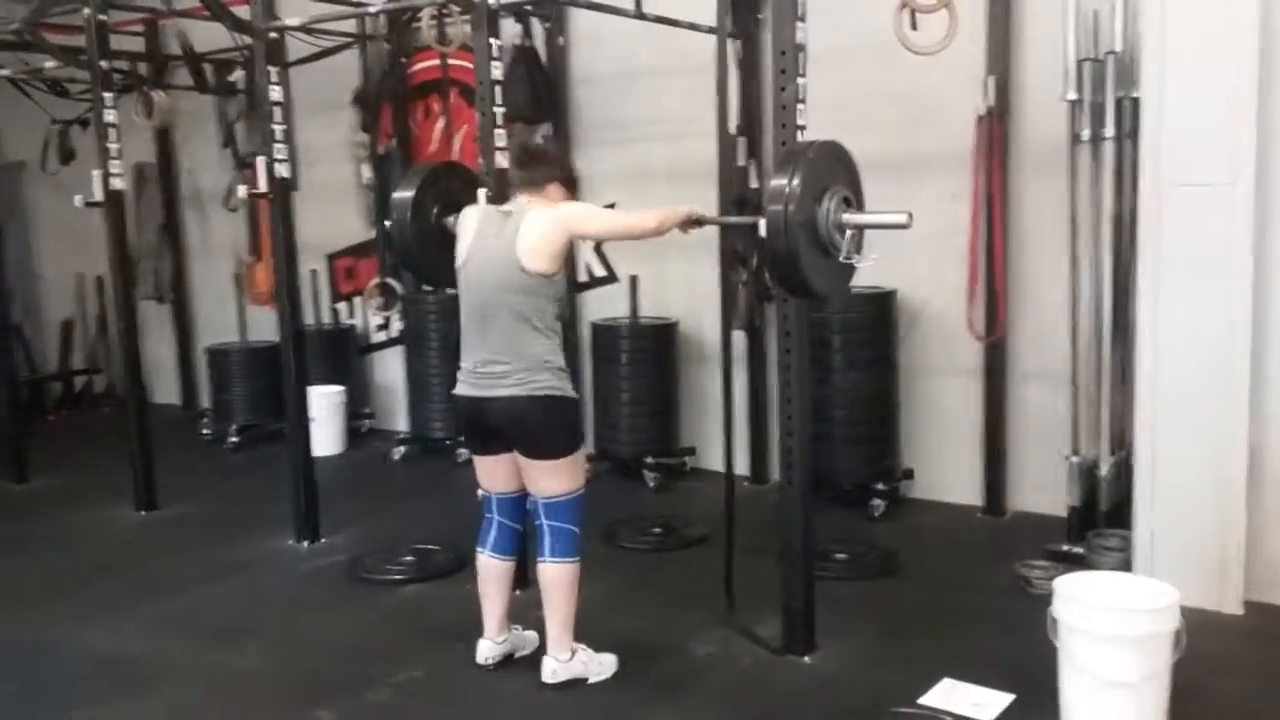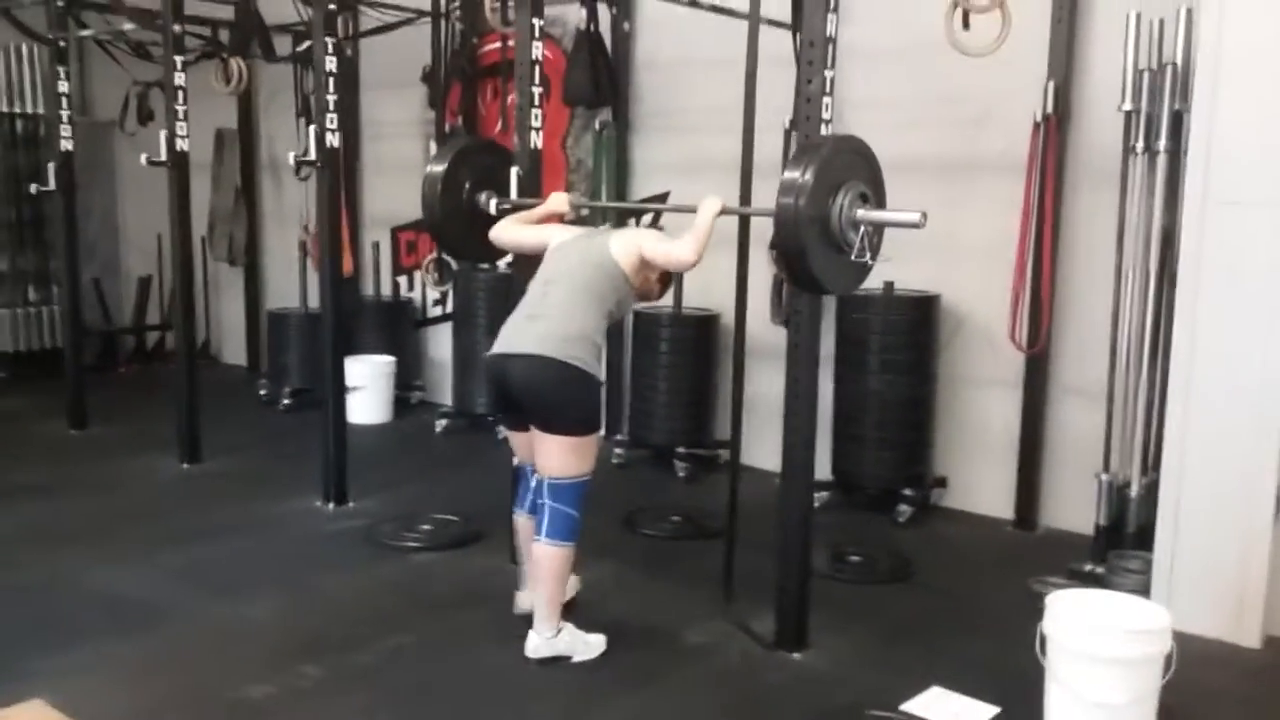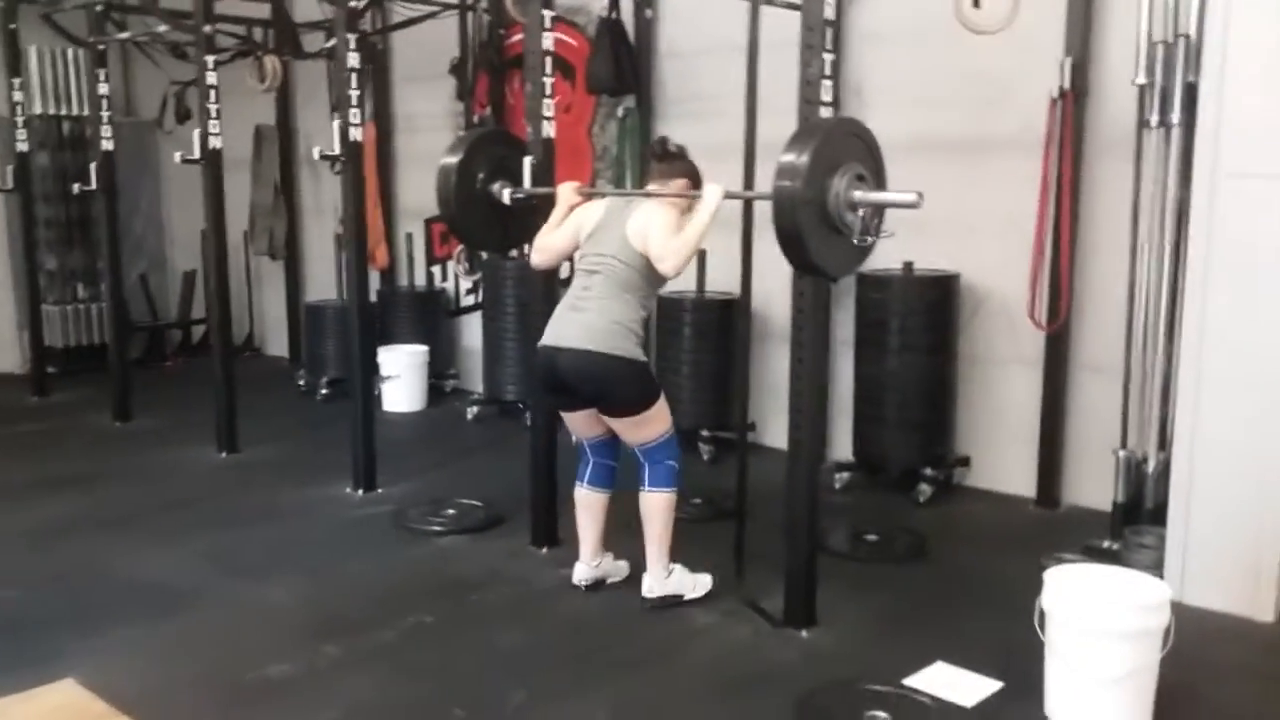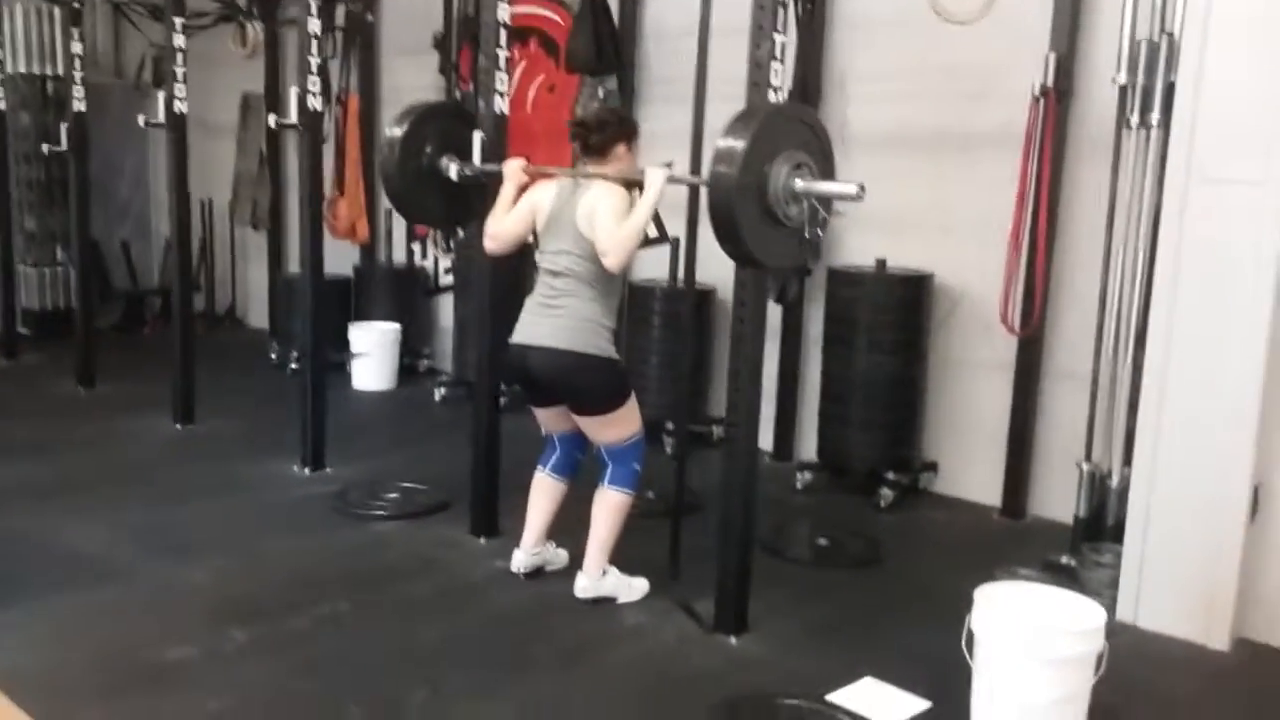
dt=0.7s
person 1, frame 1
left shoulder: (471, 222)
right shoulder: (556, 220)
right elbow: (642, 223)
right wrist: (682, 215)
left hip: (475, 398)
right hip: (535, 400)
left knee: (500, 517)
right knee: (559, 525)
left ankle: (495, 638)
right ankle: (563, 657)
person 1, frame 2
left shoulder: (568, 235)
right shoulder: (639, 244)
left elbow: (500, 232)
right elbow: (686, 255)
left wrist: (548, 208)
right wrist: (707, 214)
left hip: (504, 358)
right hip: (558, 369)
left knee: (533, 481)
right knee: (560, 499)
left ankle: (534, 587)
right ankle: (548, 632)
person 1, frame 3
left shoulder: (593, 208)
right shoulder: (661, 213)
left elbow: (539, 257)
right elbow: (669, 263)
left wrist: (561, 205)
right wrist: (707, 210)
left hip: (553, 349)
right hip: (606, 355)
left knee: (597, 455)
right knee: (660, 458)
left ankle: (590, 563)
right ankle: (660, 576)
person 1, frame 4
left shoulder: (544, 191)
right shoulder: (610, 196)
left elbow: (494, 242)
right elbow: (614, 257)
left wrist: (510, 183)
right wrist: (650, 196)
left hip: (526, 347)
right hip: (578, 352)
left knee: (564, 445)
right knee: (624, 457)
left ankle: (529, 550)
right ankle: (595, 576)
